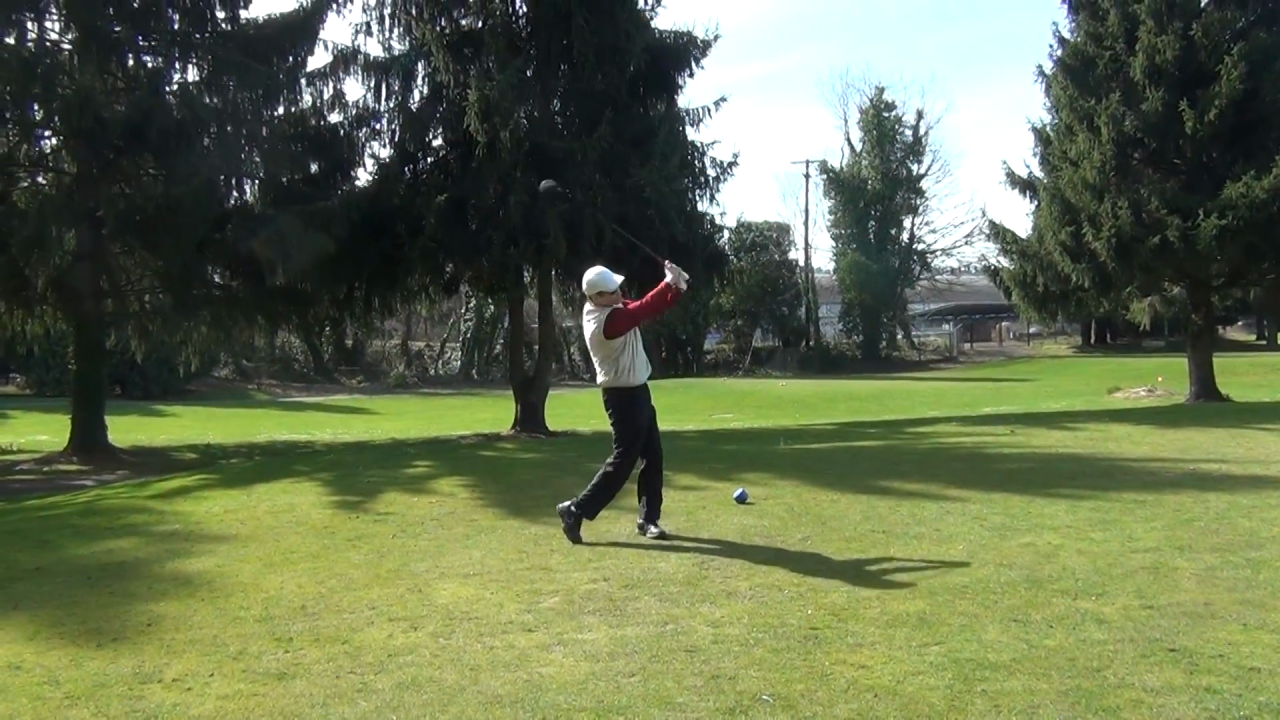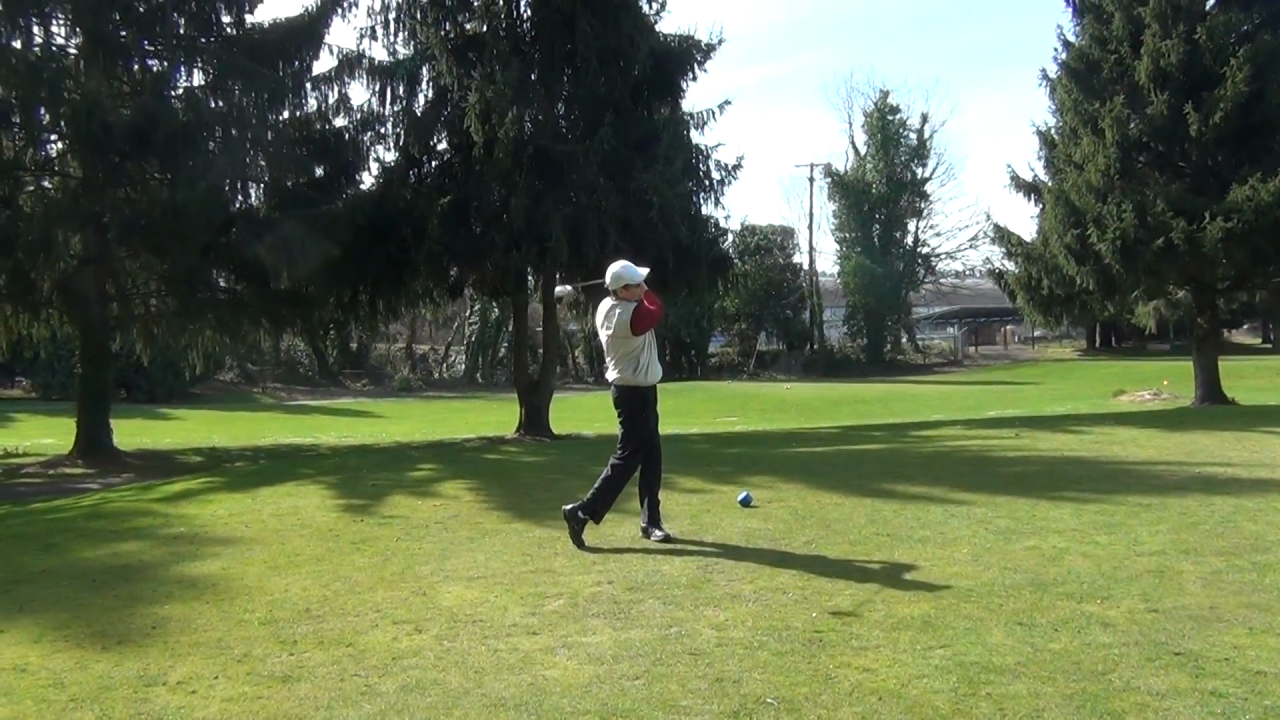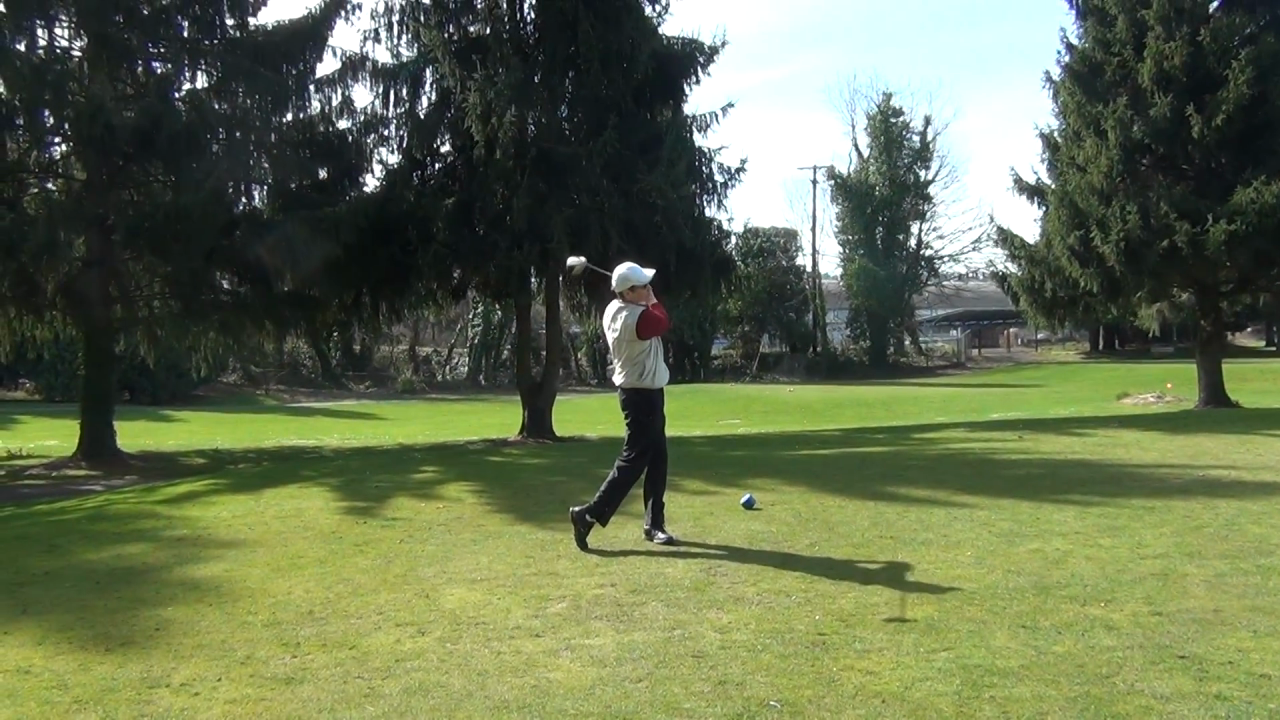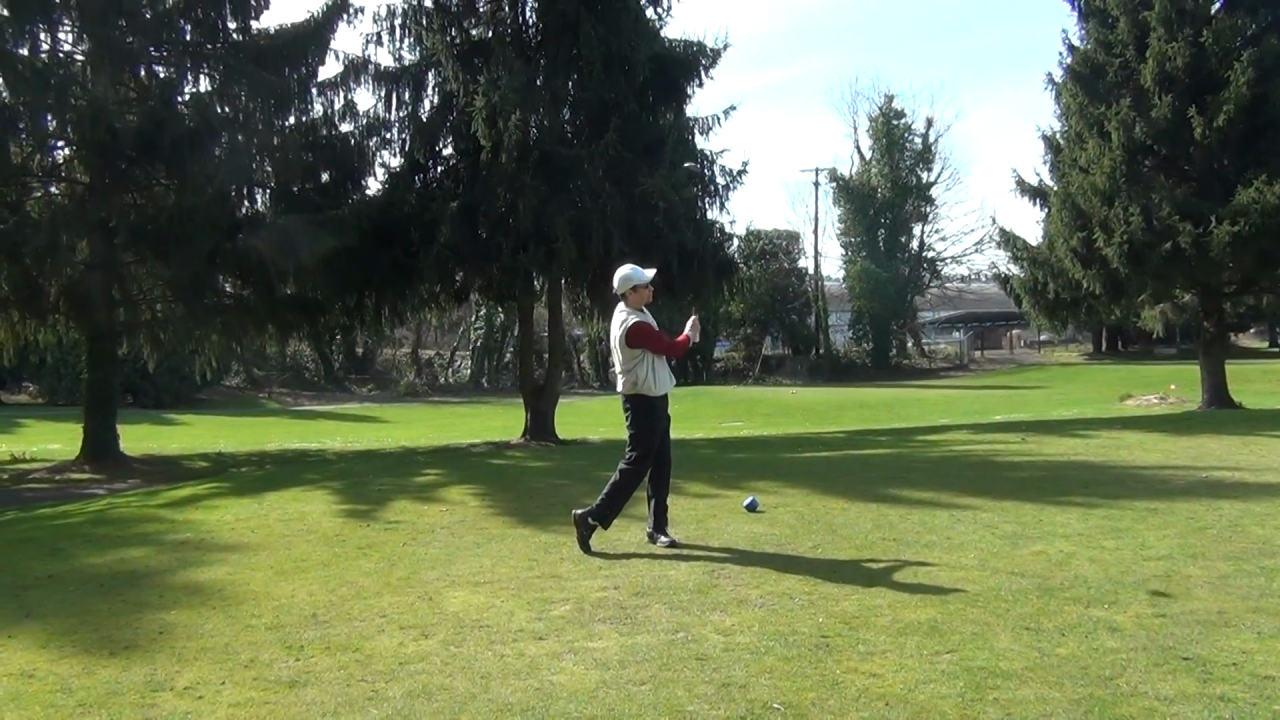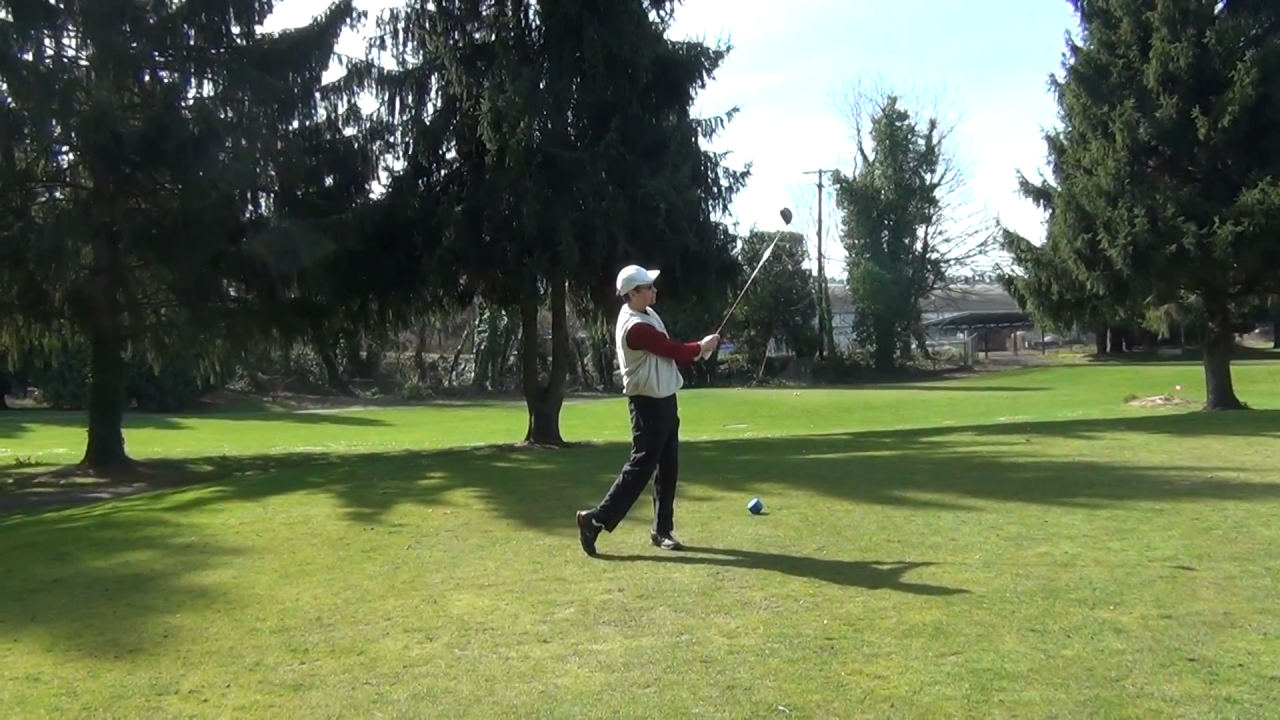
dt=0.5s
person 1, frame 1
left shoulder: (611, 306)
right shoulder: (607, 319)
left elbow: (638, 309)
right elbow: (644, 308)
left wrist: (674, 286)
right wrist: (669, 283)
left hip: (637, 389)
right hip: (623, 395)
left knee: (652, 455)
right knee: (624, 458)
left ankle: (648, 518)
right ankle: (576, 510)
person 1, frame 2
left shoulder: (606, 307)
right shoulder: (632, 315)
left elbow: (645, 308)
right elbow: (657, 311)
left wrist: (639, 290)
right wrist: (644, 292)
left hip: (632, 388)
right hip: (635, 392)
left knee: (651, 456)
right knee: (627, 458)
left ankle: (650, 520)
right ankle: (581, 512)
person 1, frame 3
left shoulder: (614, 310)
right shoulder: (639, 318)
left elbow: (653, 321)
right elbow: (663, 322)
left wrist: (646, 303)
right wrist: (652, 302)
left hip: (638, 391)
right hip: (642, 395)
left knee: (657, 459)
right knee: (633, 460)
left ankle: (654, 523)
right ankle: (588, 514)
person 1, frame 4
left shoulder: (637, 312)
right shoulder: (634, 326)
left elbow: (660, 346)
right elbow: (668, 348)
left wrist: (685, 337)
right wrist: (689, 334)
left hip: (654, 398)
right hip: (642, 401)
left knee: (661, 464)
right knee: (636, 465)
left ankle: (657, 527)
right ankle: (591, 517)
person 1, frame 5
left shoulder: (646, 313)
right shoulder: (636, 327)
left elbow: (668, 349)
right elbow: (672, 350)
left wrist: (697, 350)
right wrist: (701, 347)
left hip: (664, 399)
right hip: (648, 404)
left knee: (668, 467)
right knee: (641, 466)
left ankle: (662, 529)
right ankle: (596, 519)
